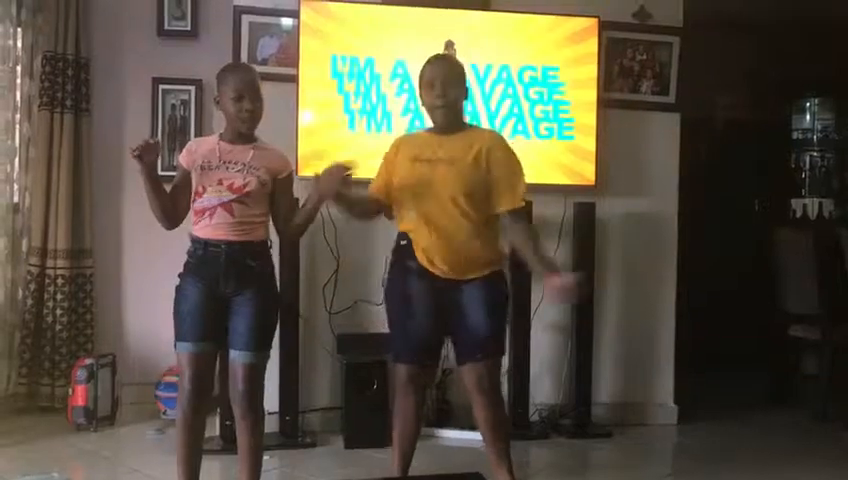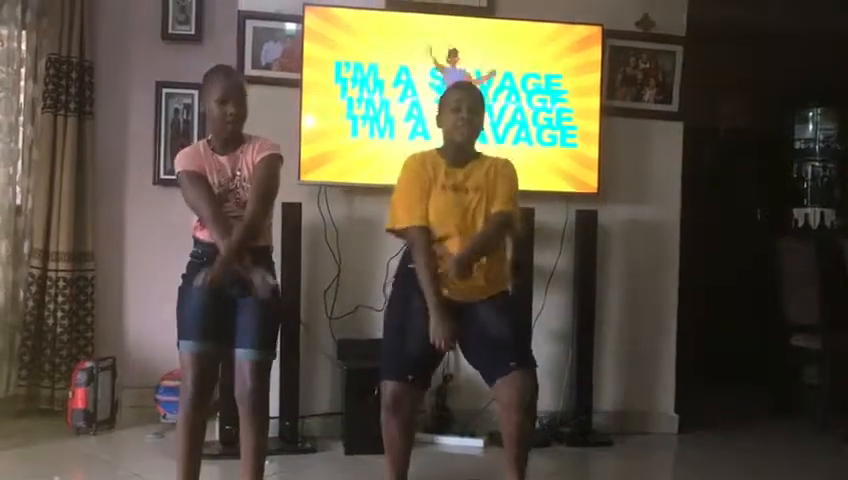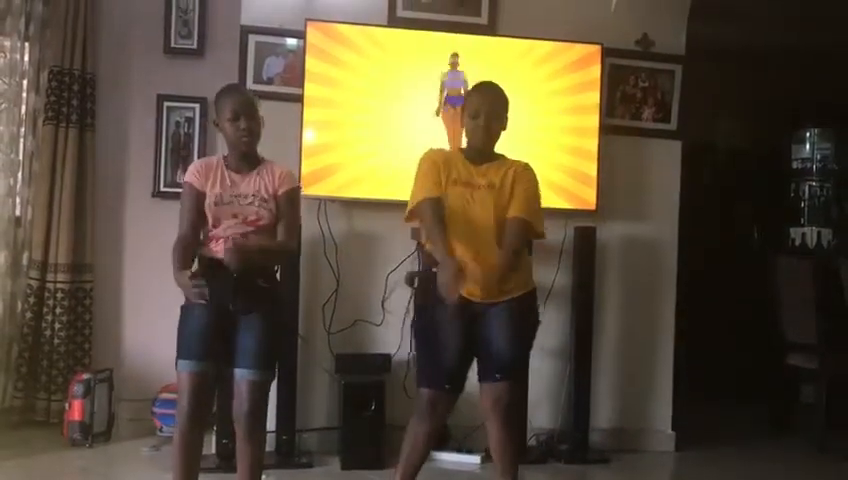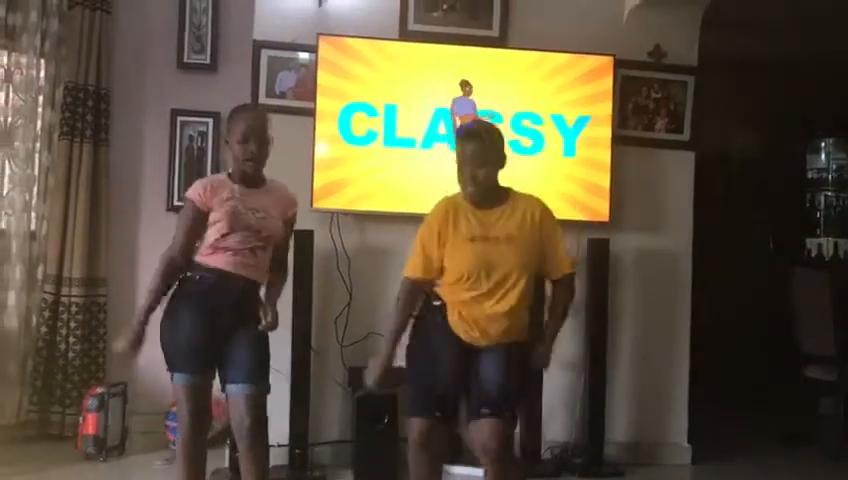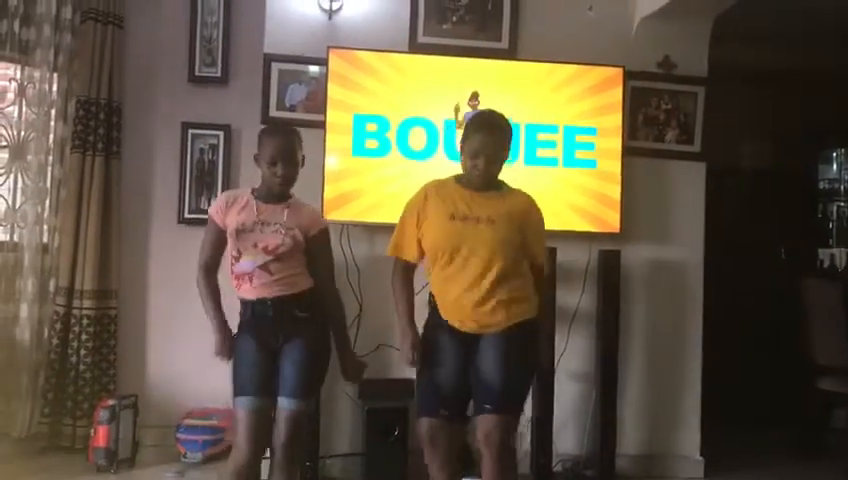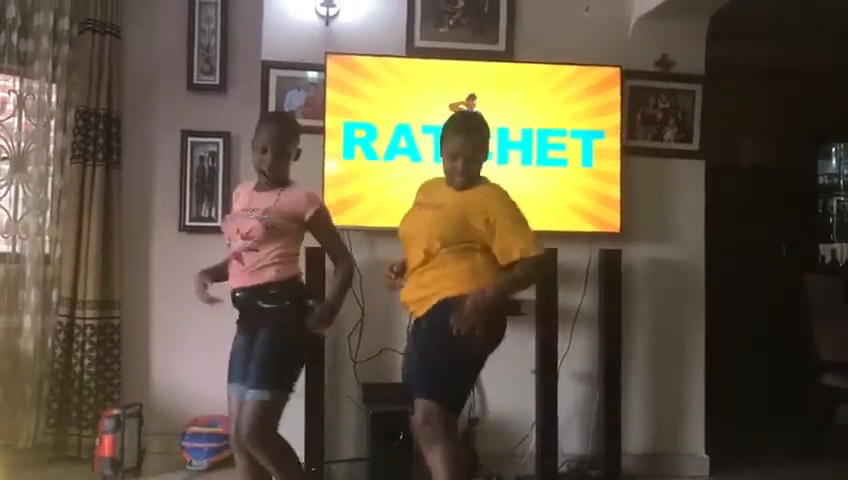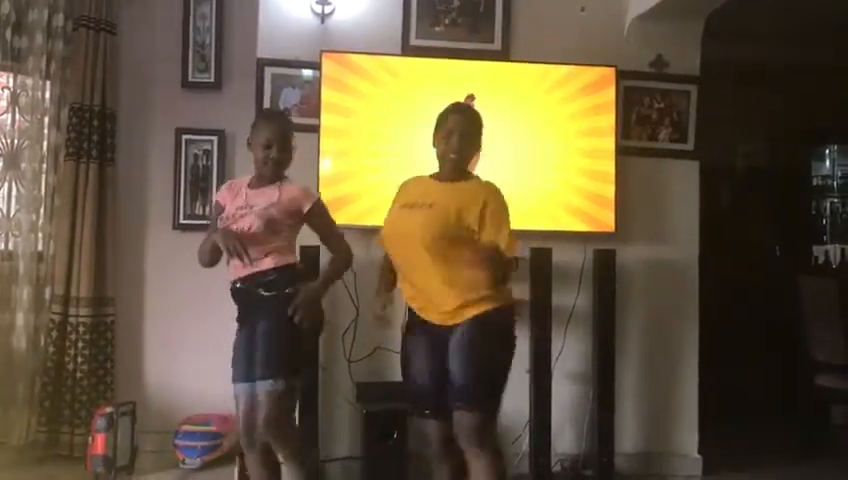
dt=0.7s
person 1, frame 1
left shoulder: (490, 145)
right shoulder: (403, 148)
left elbow: (510, 216)
right elbow: (376, 205)
left wrist: (547, 269)
right wrist: (339, 194)
left hip: (478, 276)
right hip: (416, 270)
left knee: (482, 379)
right knee: (409, 376)
person 1, frame 2
left shoulder: (500, 170)
right shoulder: (419, 166)
left elbow: (500, 224)
right elbow: (417, 239)
left wrist: (468, 256)
right wrist: (437, 308)
left hip: (485, 295)
right hip: (423, 290)
left knee: (522, 389)
right knee: (396, 395)
person 1, frame 3
left shoulder: (519, 173)
right shoulder: (436, 162)
left elbow: (519, 235)
right elbow: (427, 214)
left wrist: (497, 276)
right wrist: (447, 262)
left hip: (508, 298)
right hip: (448, 294)
left knee: (499, 402)
right knee: (432, 401)
person 1, frame 4
left shoulder: (534, 214)
right shoulder: (445, 214)
left elbow: (563, 280)
right elbow: (413, 285)
left wrist: (546, 340)
right wrist: (386, 353)
left hip: (502, 340)
right hip: (442, 330)
left knee: (492, 441)
right knee: (422, 432)
person 1, frame 5
left shoulder: (522, 207)
right shoulder: (430, 196)
left elbow: (537, 270)
right elbow: (402, 265)
left wrist: (532, 331)
right wrist: (406, 327)
left hip: (508, 329)
right hip: (447, 327)
left knee: (494, 435)
right knee: (434, 432)
person 1, frame 6
left shoulder: (493, 199)
right shoulder: (427, 190)
left elbow: (529, 265)
left wrist: (488, 295)
right wrist: (403, 267)
left hip: (463, 313)
right hip: (428, 317)
left knee: (430, 419)
right knee: (427, 423)
person 1, frame 7
left shoulder: (484, 194)
right shoulder: (408, 190)
left elbow: (502, 264)
right elbow: (393, 253)
left wrist: (486, 256)
right wrist: (384, 291)
left hip: (476, 319)
right hip: (423, 321)
left knee: (474, 429)
right knee: (437, 430)
person 2, frame 1
left shoulder: (275, 161)
right shoulder: (195, 151)
left elbow: (288, 229)
right elbow: (169, 218)
left wrist: (320, 193)
right wrist: (147, 171)
left hip: (252, 271)
right hip: (200, 268)
left knee: (246, 389)
right knee: (192, 387)
person 2, frame 2
left shoulder: (264, 152)
right shoulder: (190, 158)
left elbow: (256, 213)
right elbow: (213, 219)
left wrist: (226, 264)
right wrist: (241, 265)
left hip: (256, 266)
right hip: (206, 266)
left knee: (252, 390)
right knee: (194, 386)
person 2, frame 3
left shoulder: (281, 178)
right shoulder: (201, 172)
left elbow: (288, 242)
right elbow: (187, 236)
left wrist: (252, 249)
right wrist: (181, 273)
left hip: (259, 291)
right hip: (211, 289)
left knee: (250, 409)
right knee: (191, 404)
person 2, frame 4
left shoulder: (284, 200)
right shoulder: (208, 190)
right elbow: (174, 258)
left wrist: (271, 302)
right wrist: (139, 323)
left hip: (245, 308)
right hip: (197, 299)
left knee: (251, 422)
right knee: (192, 418)
person 2, frame 5
left shoulder: (309, 219)
right shoulder: (228, 205)
left elbow: (327, 287)
right elbow: (206, 268)
left wrist: (345, 349)
right wrist: (218, 324)
left hip: (302, 324)
right hip: (253, 324)
left knee: (287, 440)
right knee: (249, 443)
person 2, frame 6
left shoulder: (302, 200)
right shoulder: (242, 193)
left elbow: (344, 263)
left wrist: (330, 307)
right wrist: (208, 273)
left hip: (282, 311)
right hip: (249, 315)
left knee: (254, 429)
right knee: (241, 433)
person 2, frame 7
left shoulder: (297, 195)
right shoulder: (229, 192)
left elbow: (342, 252)
right elbow: (205, 257)
left wrist: (316, 290)
right wrist: (217, 235)
left hip: (281, 300)
right hip: (248, 307)
left knee: (272, 420)
right knee: (248, 428)
